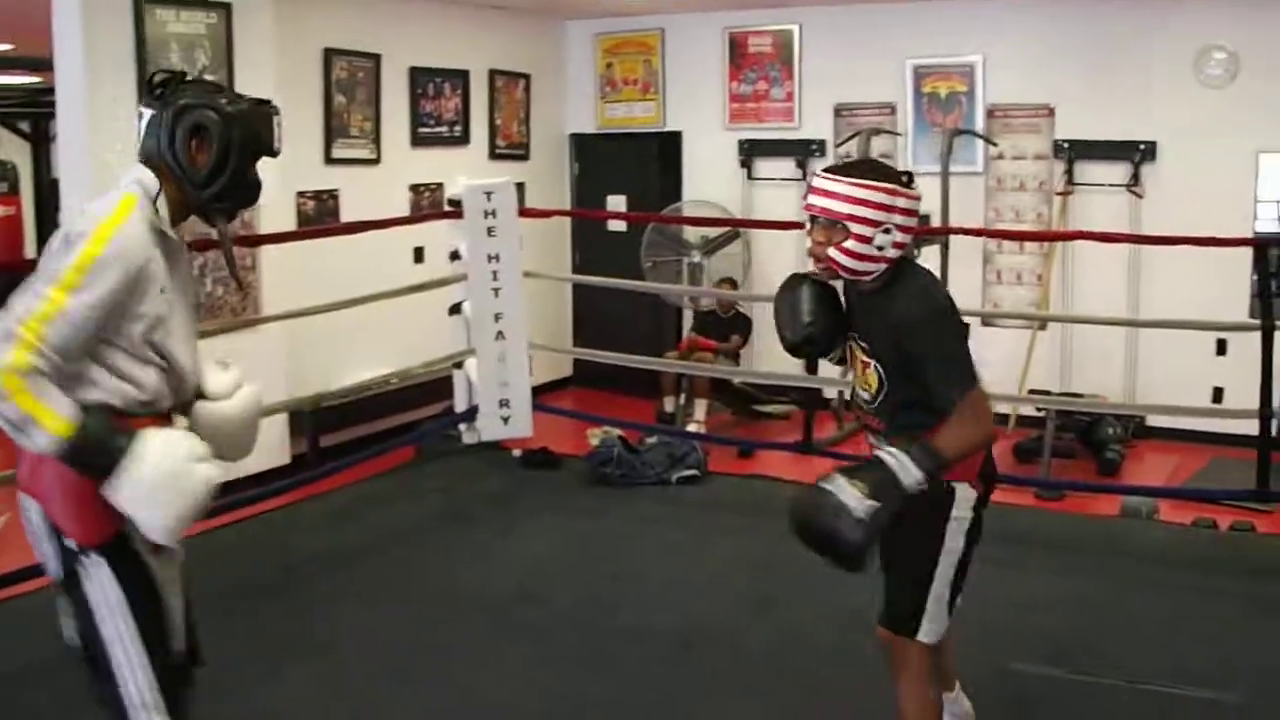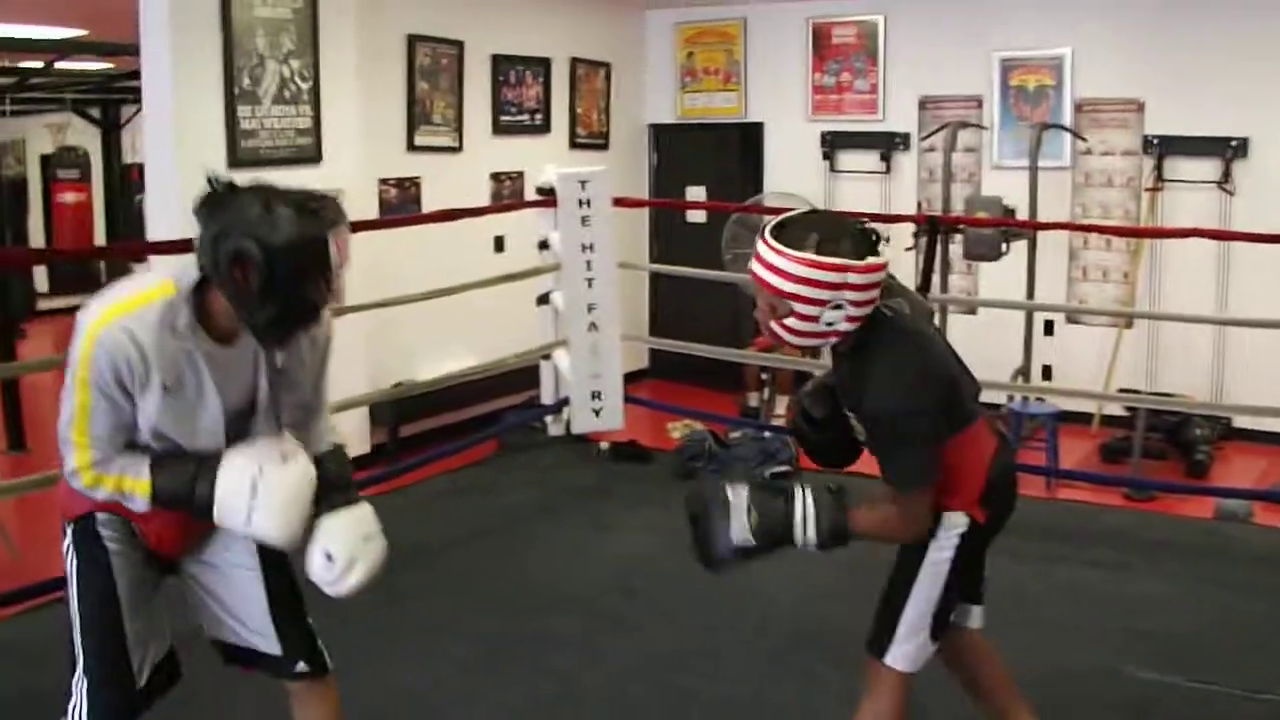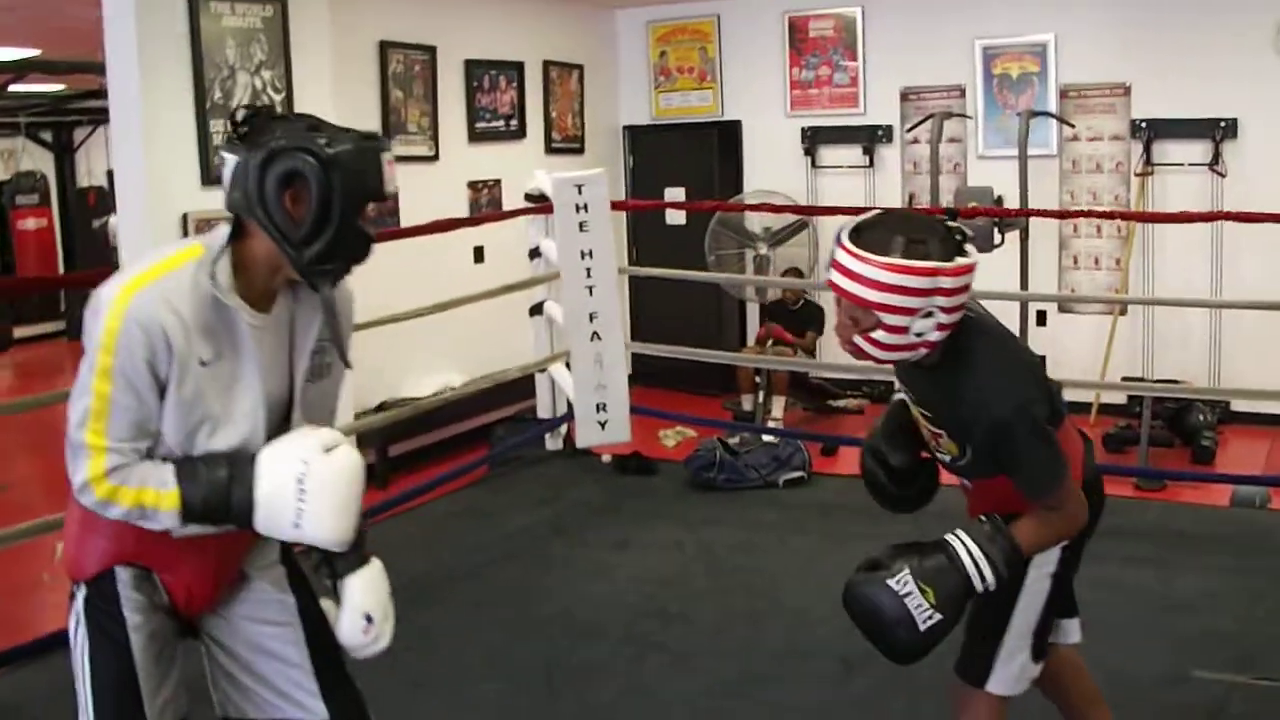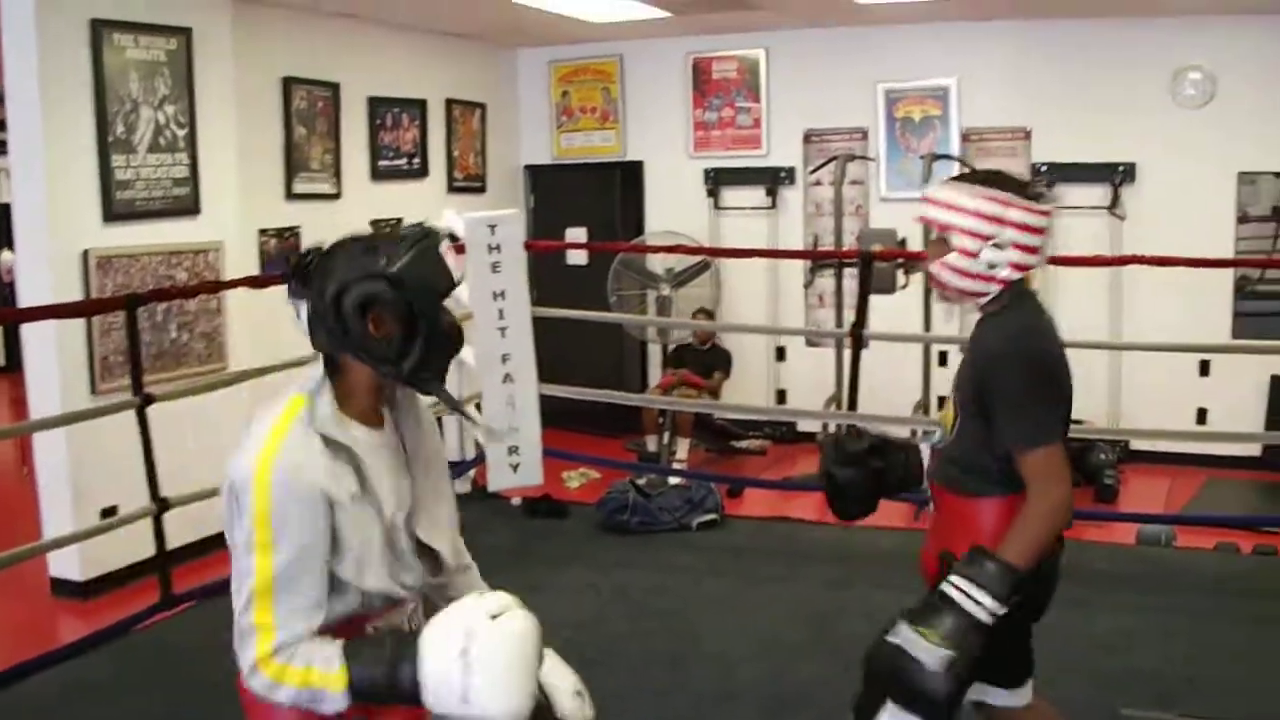
dt=1s
person 1, frame 1
left shoulder: (158, 229)
right shoulder: (115, 236)
left wrist: (192, 379)
right wrist: (112, 457)
left hip: (127, 487)
right hip: (86, 487)
left knee: (163, 668)
person 1, frame 2
left shoulder: (301, 323)
right shoulder: (117, 328)
left elbow: (304, 413)
right elbow: (89, 464)
left wrist: (340, 496)
right wrist: (207, 486)
left hip: (236, 506)
right hip: (118, 510)
left knee: (302, 665)
person 1, frame 3
left shoulder: (325, 297)
right shoulder: (145, 303)
right elbow: (99, 475)
left wrist: (349, 551)
right wrist: (242, 489)
left hip: (247, 548)
right hip: (132, 559)
person 1, frame 4
left shoulder: (405, 413)
right shoulder: (283, 467)
right elbow: (271, 660)
left wrist: (521, 649)
right wrist: (413, 670)
left hip: (411, 657)
person 2, frame 1
left shoulder: (920, 309)
right shoulder: (863, 283)
left elbow: (977, 422)
left wrist: (886, 476)
right wrist: (821, 324)
left hip: (946, 485)
right hip: (905, 478)
left knee: (904, 639)
right knee: (915, 618)
person 2, frame 2
left shoulder: (890, 390)
right shoulder: (875, 292)
left elbow: (909, 516)
right elbow: (920, 313)
left wrist: (786, 514)
right wrist: (832, 390)
left hip: (963, 496)
right hip: (968, 467)
left knee: (890, 664)
right knee: (949, 624)
person 2, frame 3
left shoulder: (996, 396)
right shoulder: (930, 336)
left elbow: (1066, 511)
left wrist: (960, 565)
right wrist: (902, 423)
left hip: (1043, 509)
right hip: (1009, 494)
right knee: (1038, 641)
person 2, frame 4
left shoulder: (1012, 344)
right shoulder: (1013, 325)
left elbow: (1052, 494)
left wrist: (975, 599)
right wrist: (899, 458)
left hip: (987, 569)
right hip: (983, 559)
